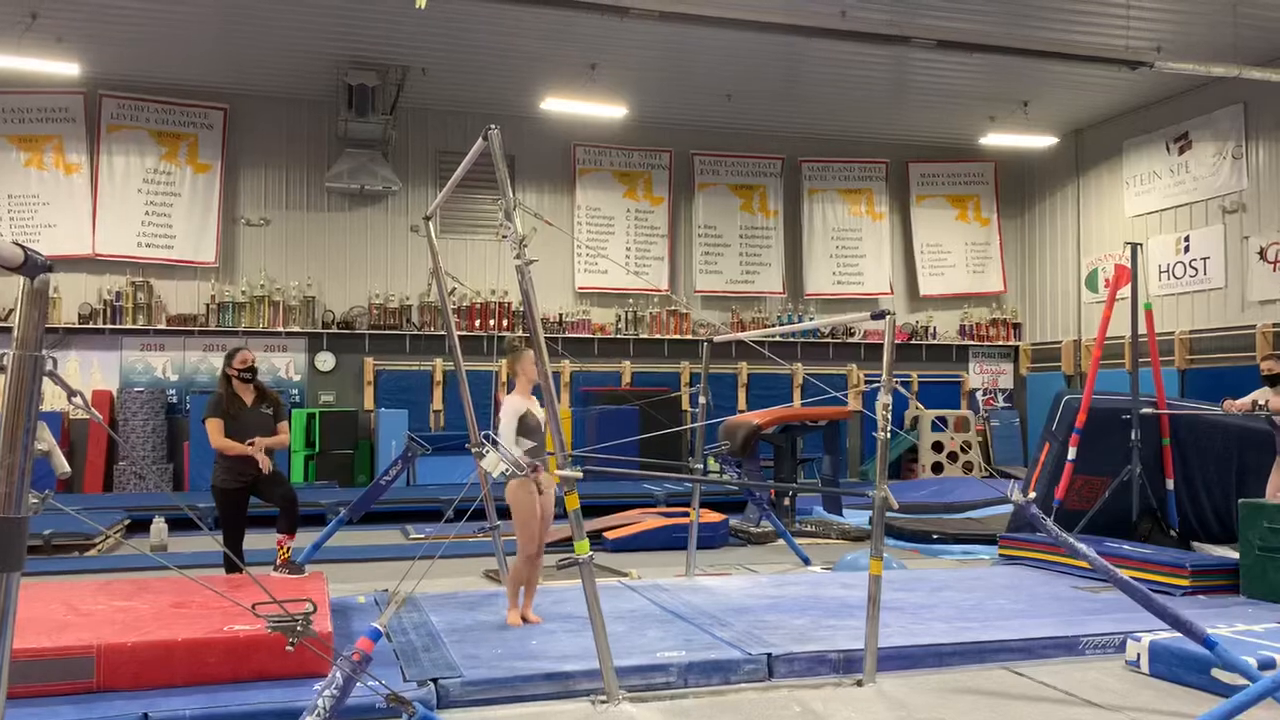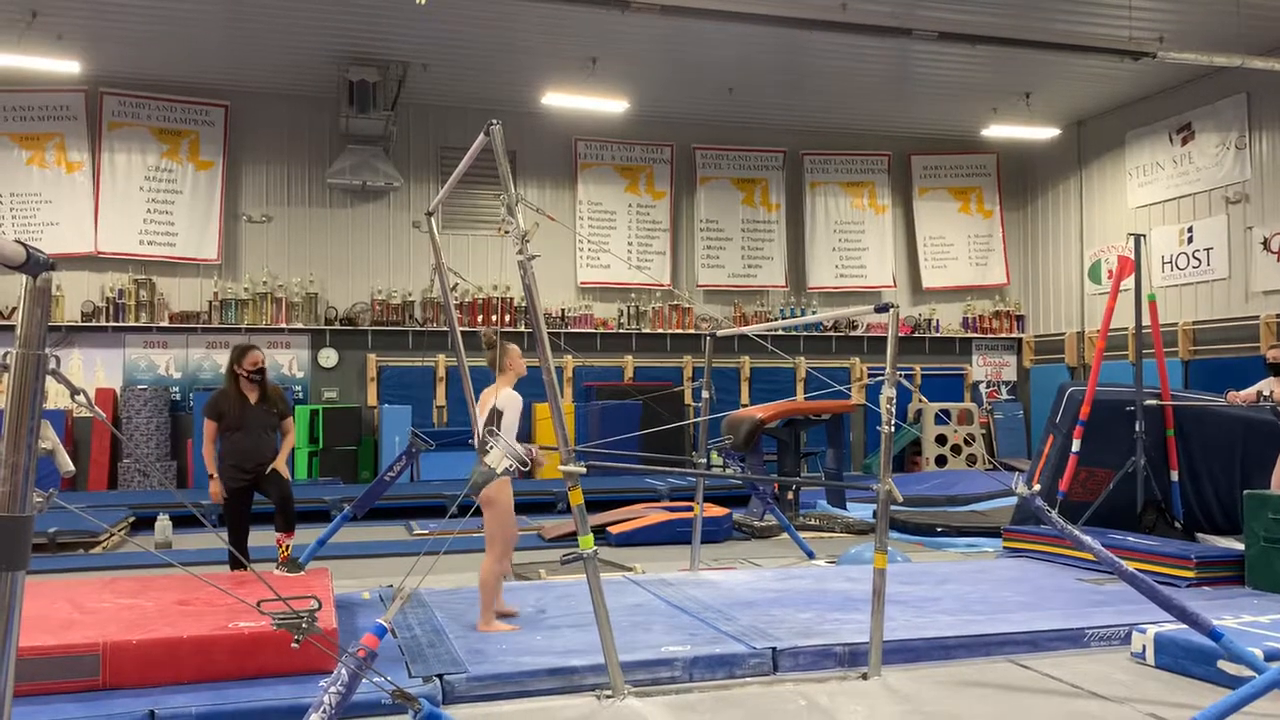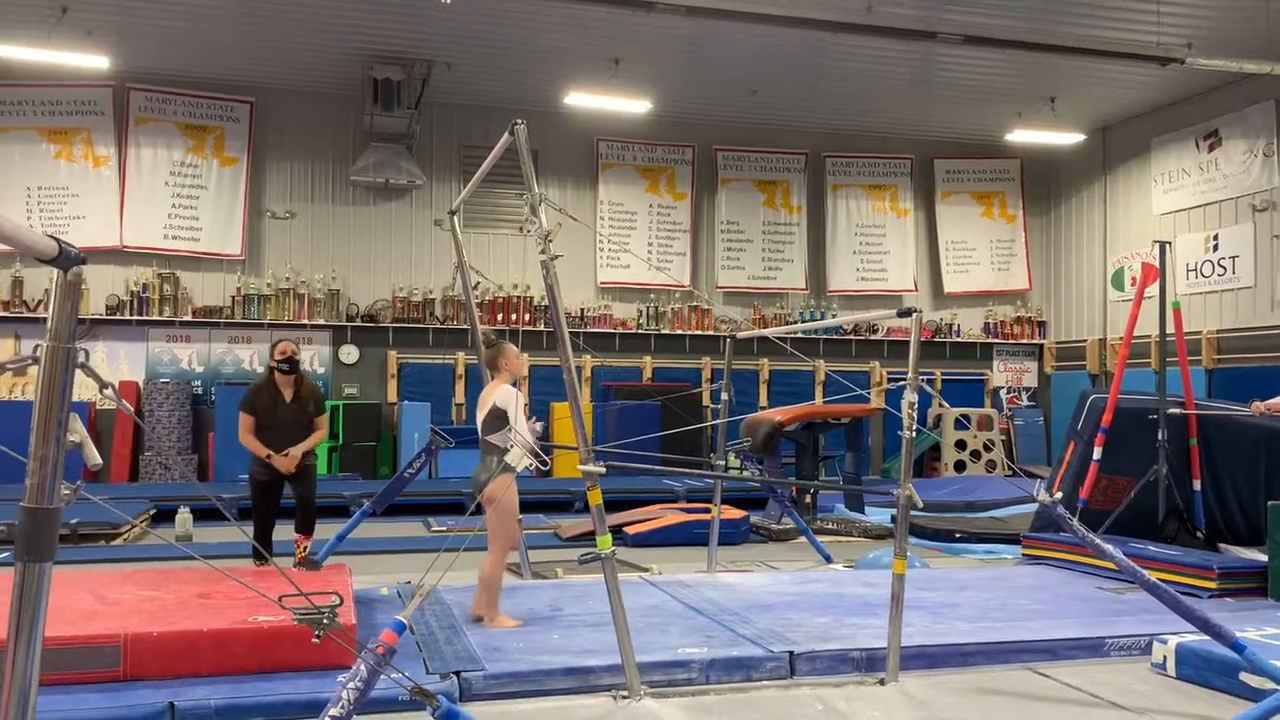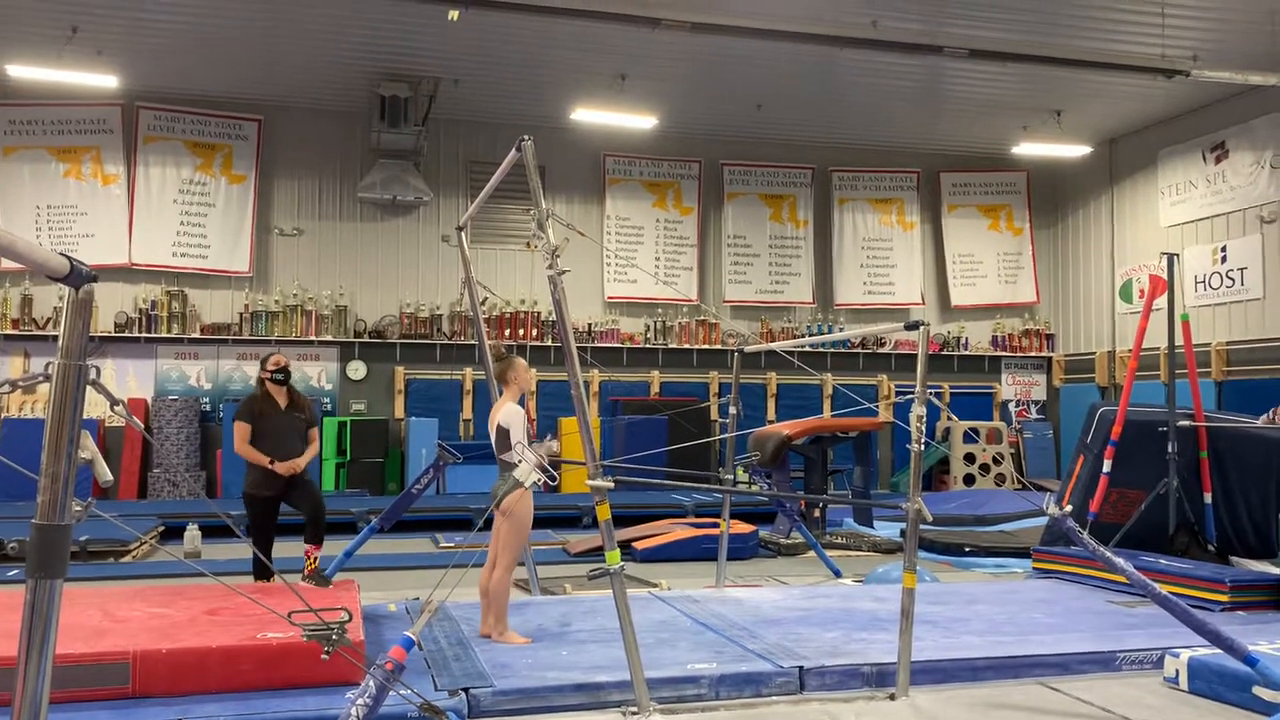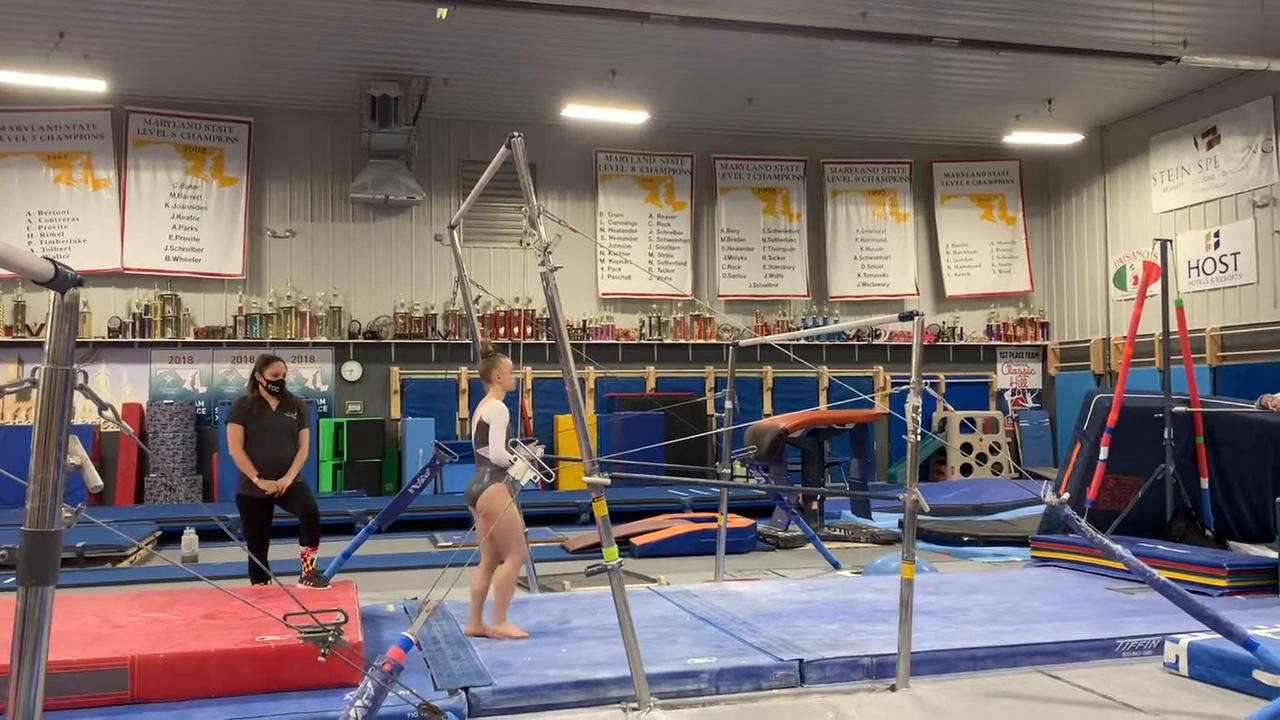
dt=1s
person 1, frame 1
left shoulder: (533, 401)
right shoulder: (512, 403)
right elbow: (507, 446)
right wrist: (536, 468)
left hip: (540, 480)
right hip: (522, 480)
left knee: (537, 549)
right knee: (528, 551)
left ankle: (527, 607)
right ankle: (513, 606)
person 1, frame 2
left shoulder: (486, 395)
right shoulder: (512, 398)
right elbow: (507, 446)
left wrist: (520, 450)
right wrist: (528, 453)
left hip: (481, 473)
right hip: (495, 478)
left knee: (508, 541)
right knee: (498, 551)
left ankle: (494, 601)
right ankle: (487, 620)
person 1, frame 3
left shoulder: (486, 393)
right shoulder: (510, 393)
right elbow: (525, 441)
left wrist: (528, 431)
right wrist: (532, 432)
left hip: (485, 473)
right hip: (498, 476)
left knee: (501, 546)
right knee: (499, 550)
left ankle: (481, 604)
right ankle: (492, 614)
person 1, frame 4
left shoulder: (498, 409)
right shoulder: (515, 412)
right elbow: (522, 460)
left wrist: (537, 451)
right wrist: (541, 455)
left hip: (503, 487)
right hip: (516, 490)
left knee: (494, 562)
right knee: (506, 565)
left ankle: (488, 623)
right ankle: (501, 630)
person 1, frame 5
left shoulder: (483, 407)
right shoulder: (498, 408)
right elbow: (497, 455)
left wrist: (518, 457)
left hip: (478, 486)
right hip: (491, 488)
left knee: (490, 560)
right knee: (517, 555)
left ankle: (476, 622)
right ankle: (499, 620)
person 2, frame 1
left shoulder: (271, 400)
right shoulder: (219, 402)
left elbow: (284, 437)
right elbow: (217, 441)
left wrist: (266, 442)
right wrist: (252, 451)
left hip: (264, 473)
right hip: (229, 478)
left knee: (289, 498)
right knee: (233, 537)
left ankle: (283, 562)
person 2, frame 2
left shoulder: (275, 396)
right shoulder: (221, 399)
left elbow: (289, 433)
right elbow: (209, 442)
left wrist: (281, 460)
right wrist: (214, 478)
left hip: (267, 468)
right hip: (233, 475)
left knee: (285, 497)
right knee: (237, 533)
left ankle: (284, 559)
person 2, frame 3
left shoulder: (311, 391)
right shoulder: (256, 393)
left elbow: (321, 430)
right elbow: (245, 435)
left wrist: (300, 449)
right wrist: (272, 458)
left hip: (301, 461)
right hip: (265, 466)
left knee: (306, 500)
right knee: (263, 522)
left ankle: (301, 558)
right ankle: (262, 570)
person 2, frame 4
left shoulder: (303, 404)
right shoulder: (251, 404)
left elbow: (314, 441)
right elbow: (241, 445)
left wrist: (302, 460)
right wrist: (274, 464)
left hip: (295, 479)
right hip: (260, 484)
left knee: (317, 508)
right knee: (262, 542)
left ankle: (311, 571)
person 2, frame 5
left shoulder: (295, 405)
right shoulder: (243, 406)
left elbow: (304, 446)
right elbow: (235, 449)
left wrist: (289, 477)
right wrist: (259, 480)
left hip: (287, 482)
right hip: (252, 488)
left knee: (310, 509)
right knee: (257, 546)
left ankle: (308, 572)
